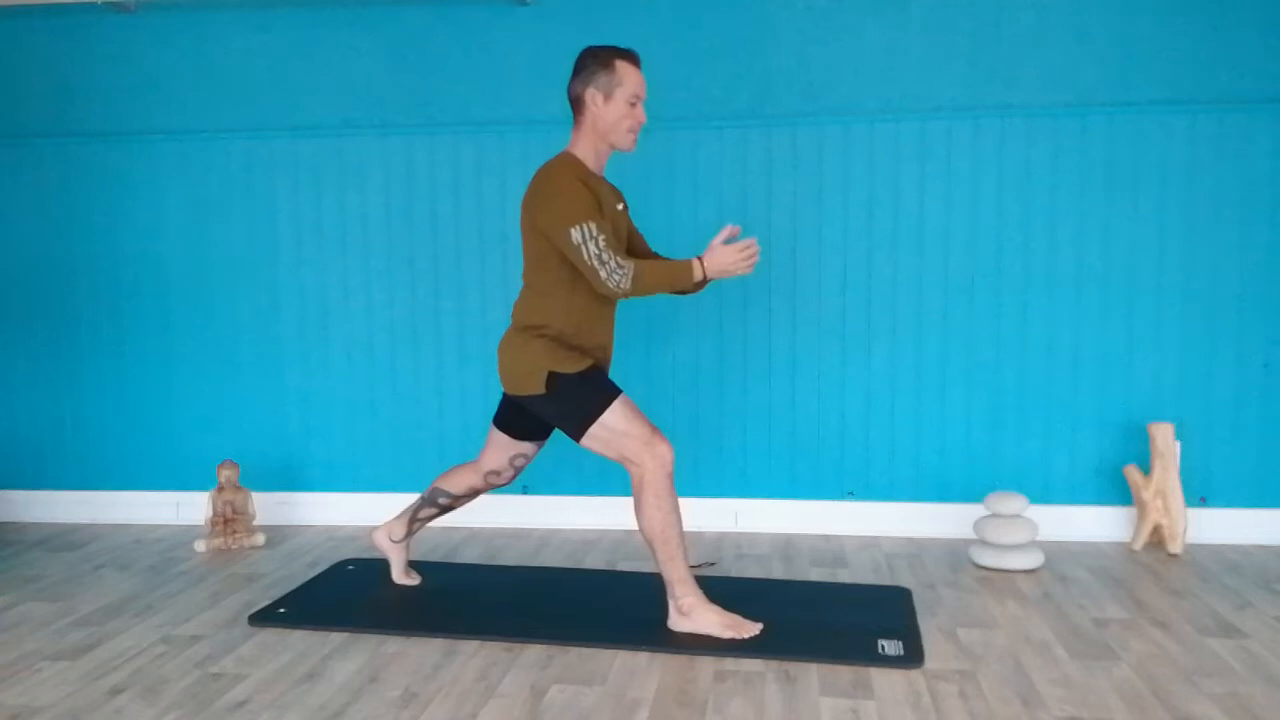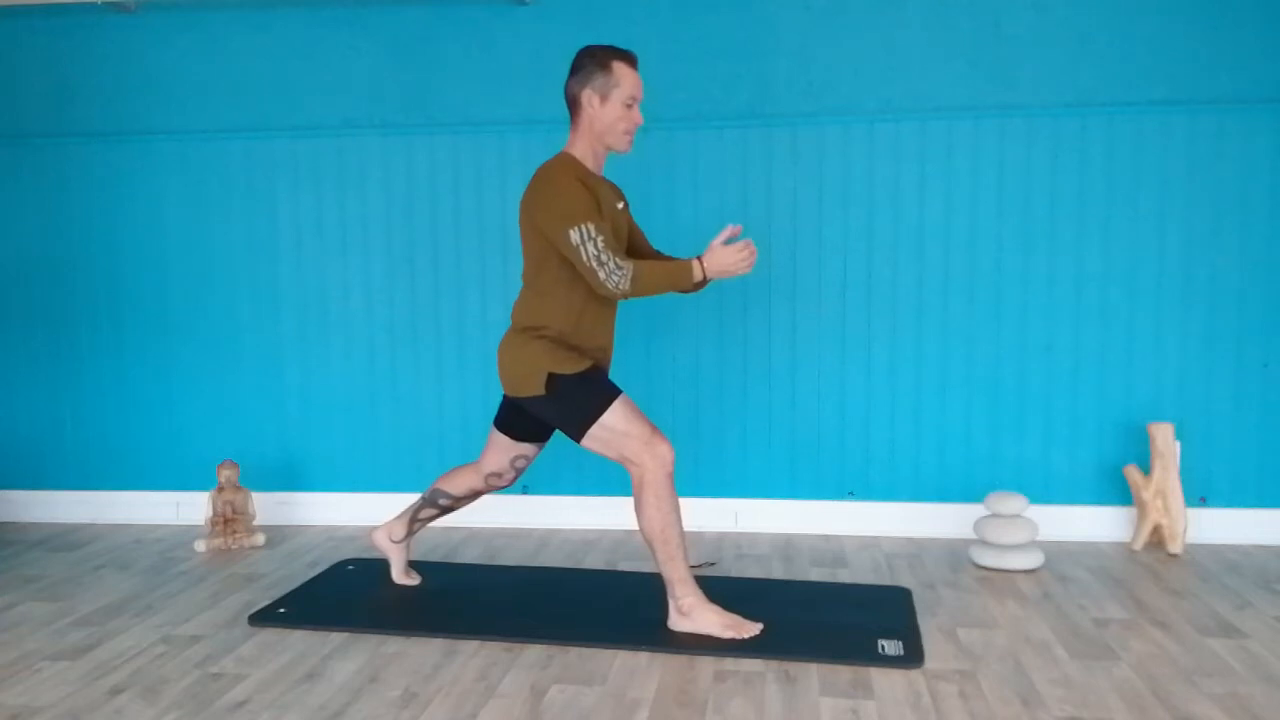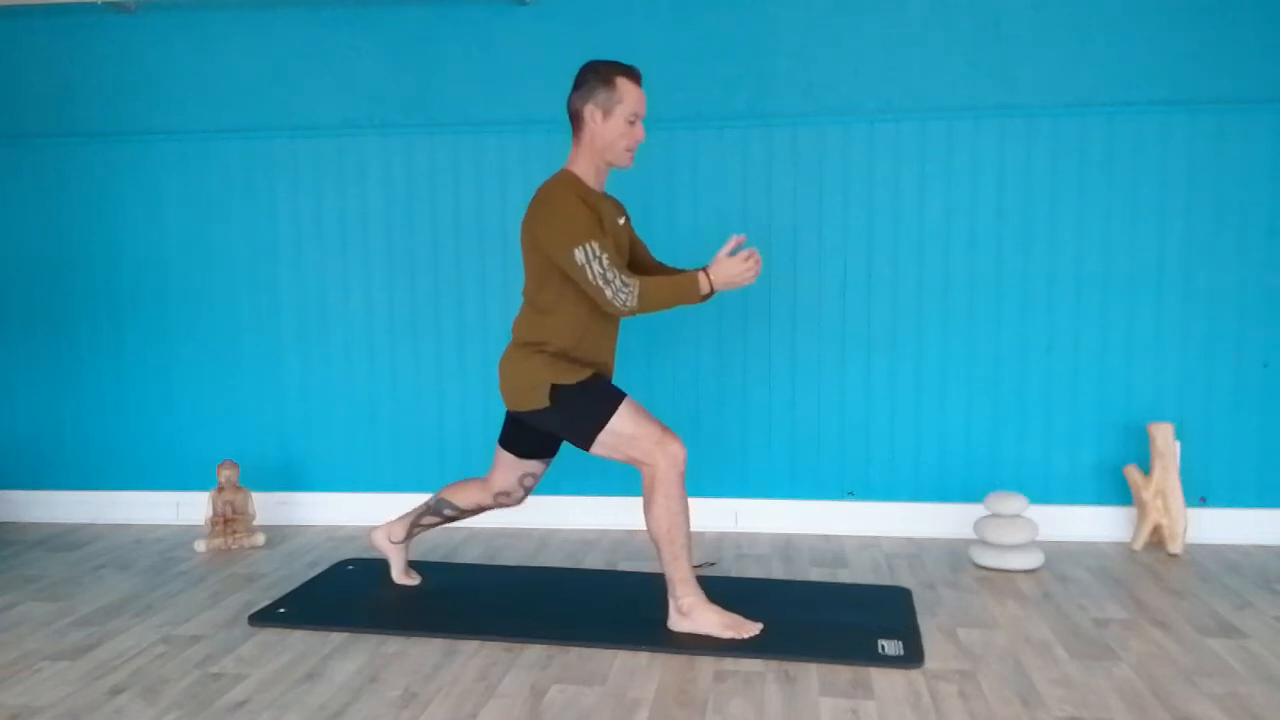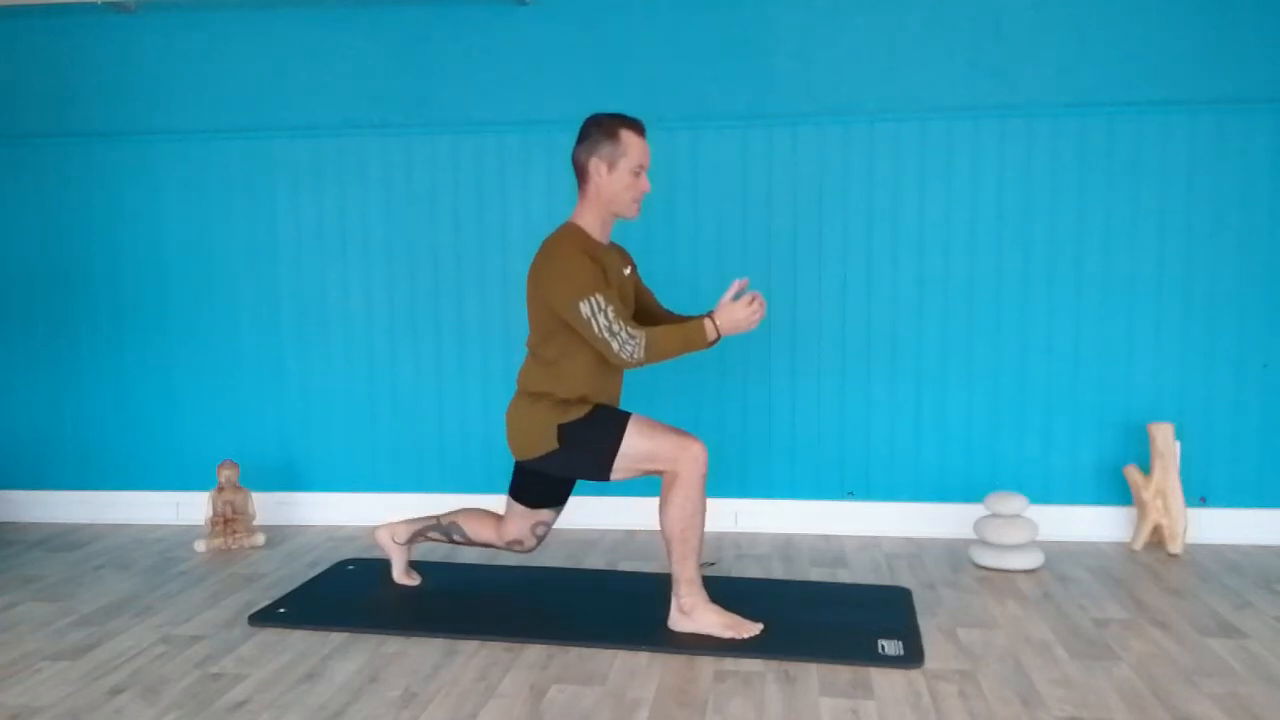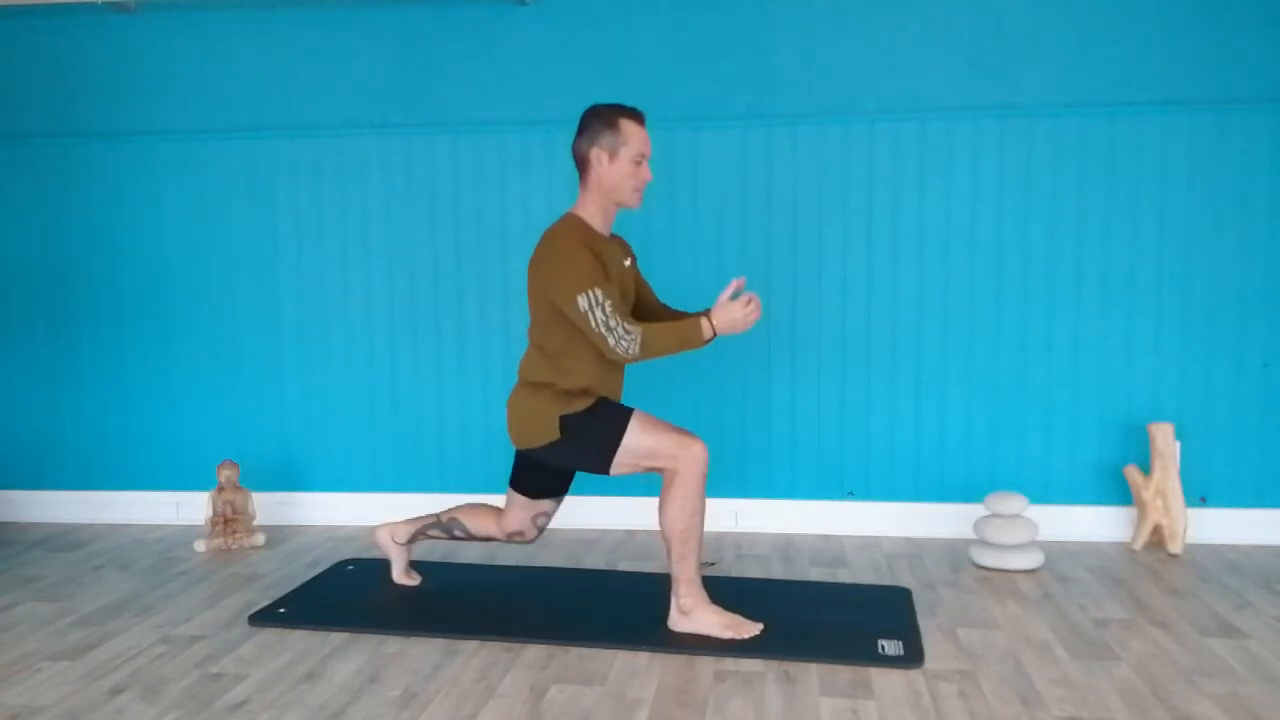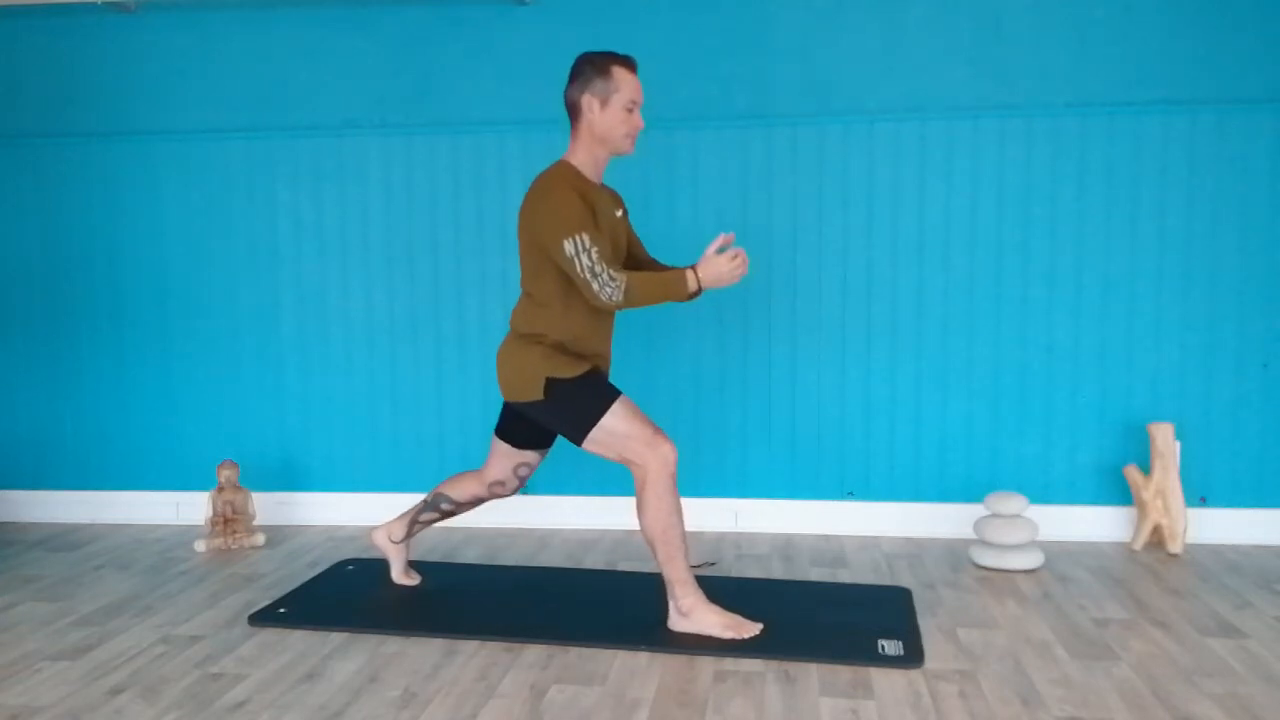
dt=0.5s
person 1, frame 1
left shoulder: (604, 193)
right shoulder: (560, 185)
left elbow: (643, 264)
right elbow: (613, 278)
left wrist: (704, 269)
right wrist: (702, 268)
left hip: (552, 360)
right hip: (547, 360)
left knee: (492, 469)
right knee: (653, 454)
left ankle: (396, 532)
right ankle: (687, 606)
person 1, frame 2
left shoulder: (605, 193)
right shoulder: (558, 186)
left elbow: (646, 261)
right elbow: (613, 278)
left wrist: (704, 265)
right wrist: (702, 268)
left hip: (553, 360)
right hip: (546, 360)
left knee: (492, 472)
right knee: (653, 454)
left ankle: (396, 532)
right ankle: (687, 606)
person 1, frame 3
left shoulder: (608, 209)
right shoulder: (560, 204)
left elbow: (651, 275)
right elbow: (619, 295)
left wrist: (707, 276)
right wrist: (708, 281)
left hip: (553, 374)
right hip: (548, 374)
left knee: (501, 489)
right knee: (665, 453)
left ankle: (396, 533)
right ankle: (687, 606)
person 1, frame 4
left shoulder: (614, 259)
right shoulder: (565, 259)
left elbow: (656, 322)
right elbow: (627, 347)
left wrist: (714, 319)
right wrist: (715, 328)
left hip: (559, 420)
right hip: (553, 421)
left knee: (513, 537)
right knee: (687, 456)
left ankle: (401, 536)
right ankle: (688, 605)
person 1, frame 5
left shoulder: (615, 249)
right shoulder: (566, 249)
left elbow: (652, 316)
right elbow: (621, 341)
left wrist: (711, 315)
right wrist: (710, 327)
left hip: (558, 409)
right hip: (556, 411)
left knee: (516, 528)
right knee: (687, 454)
left ankle: (401, 535)
right ankle: (689, 606)
person 1, frame 6
left shoulder: (605, 199)
right shoulder: (557, 195)
left elbow: (641, 270)
right elbow: (607, 289)
left wrist: (699, 273)
right wrist: (696, 279)
left hip: (552, 367)
right hip: (545, 367)
left knee: (498, 480)
right knee: (656, 454)
left ankle: (396, 533)
right ankle: (687, 606)
